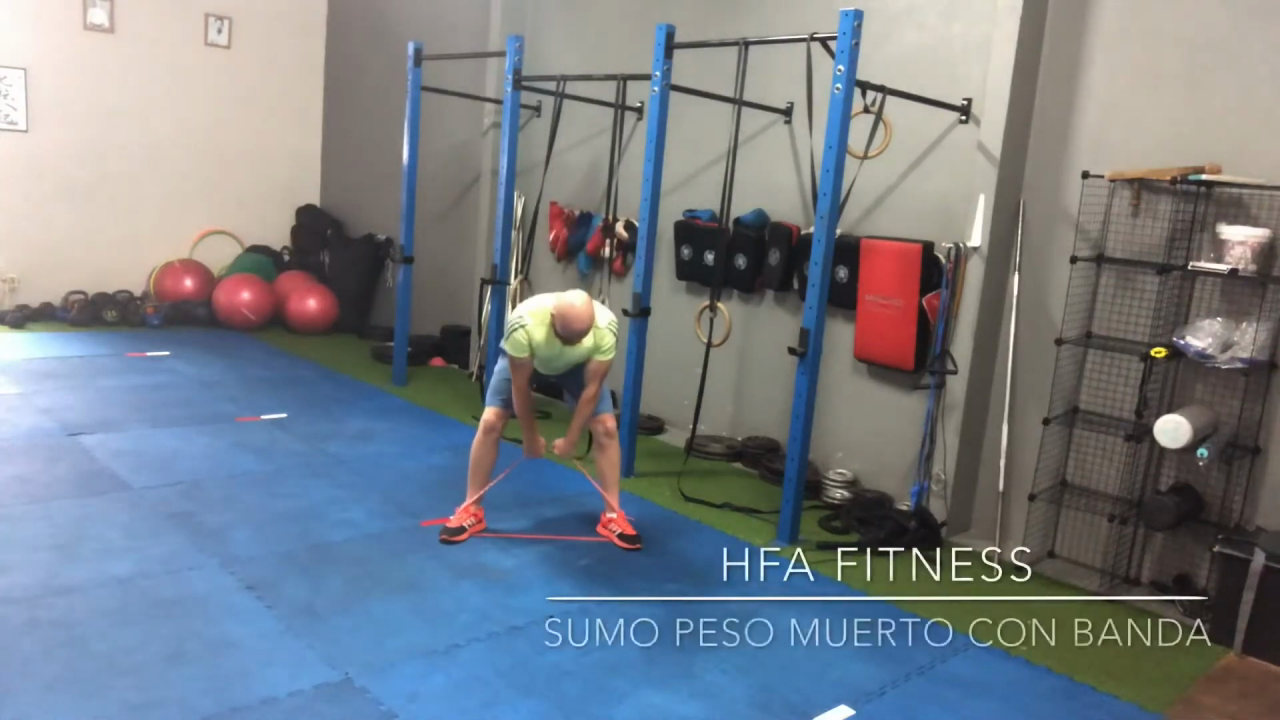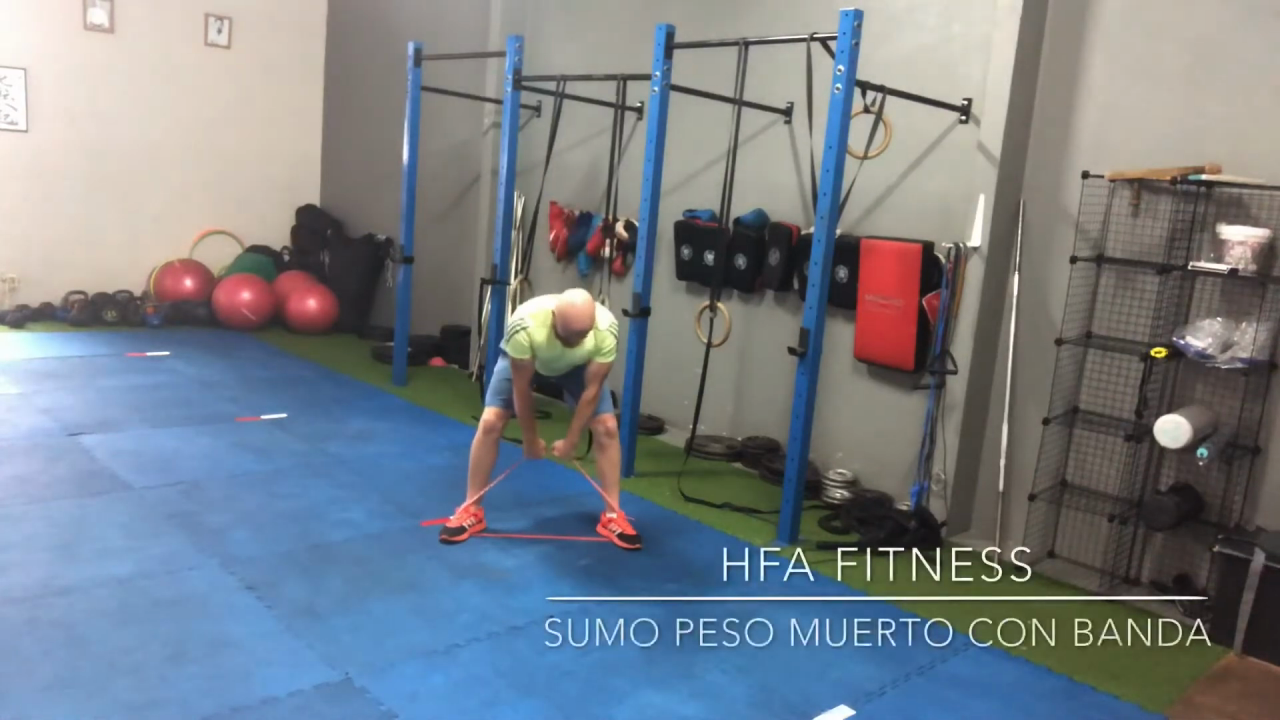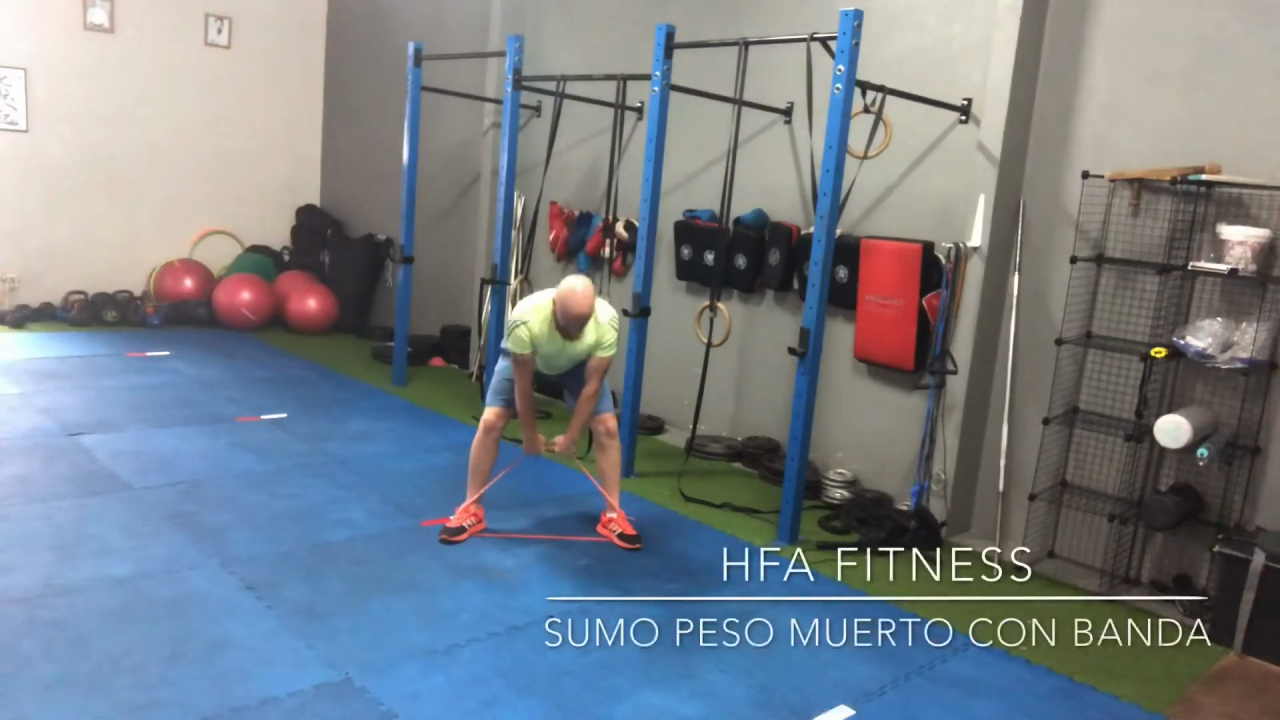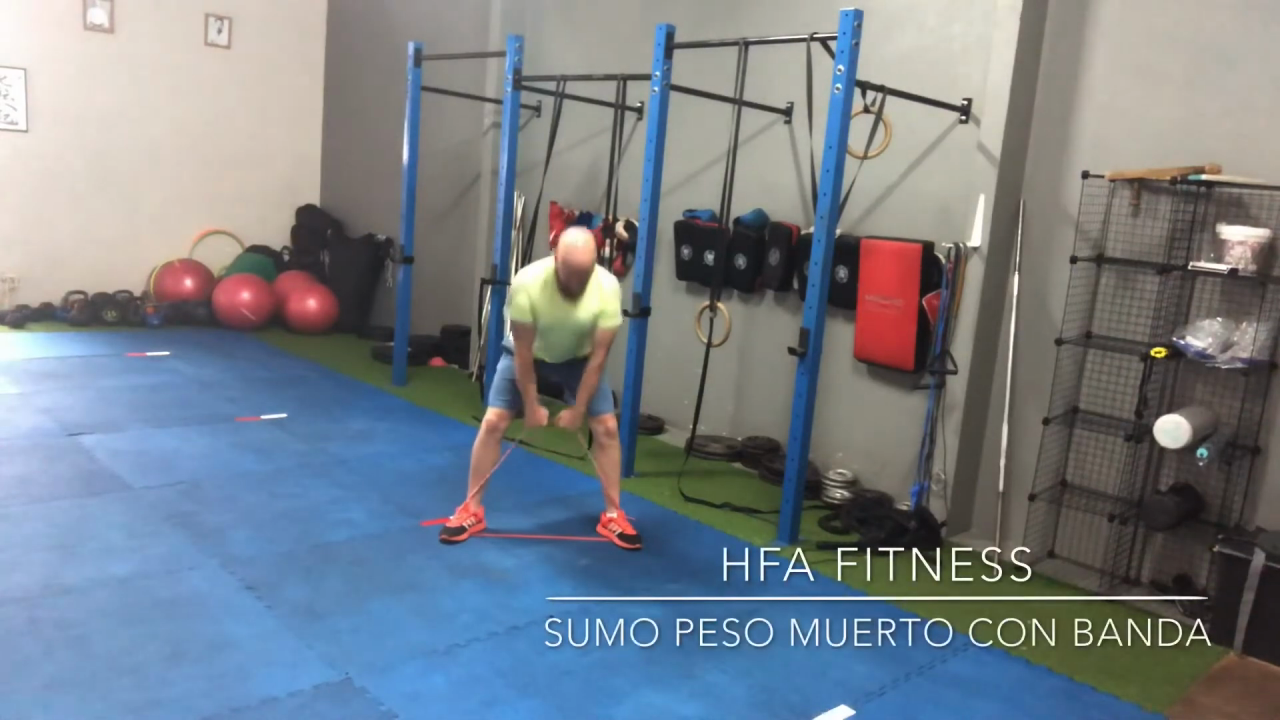
dt=0.2s
person 1, frame 1
left shoulder: (606, 326)
right shoulder: (523, 322)
left elbow: (592, 387)
right elbow: (520, 385)
left wrist: (571, 438)
right wrist: (531, 437)
left hip: (577, 365)
right hip: (523, 359)
left knee: (606, 427)
right knee: (490, 422)
left ankle: (613, 516)
right ankle: (471, 510)
person 1, frame 2
left shoulder: (606, 328)
right shoulder: (525, 324)
left elbow: (592, 389)
right elbow: (522, 387)
left wrist: (571, 440)
right wrist: (531, 438)
left hip: (578, 366)
right hip: (522, 361)
left knee: (607, 427)
right knee: (490, 422)
left ankle: (613, 516)
right ankle: (471, 510)
person 1, frame 3
left shoulder: (606, 320)
right shoulder: (526, 317)
left elbow: (592, 384)
right elbow: (523, 383)
left wrist: (571, 435)
right wrist: (530, 434)
left hip: (577, 364)
right hip: (523, 359)
left knee: (607, 428)
right knee: (490, 423)
left ankle: (613, 516)
right ankle: (471, 511)
person 1, frame 4
left shoulder: (607, 287)
right shoulder: (527, 283)
left elbow: (598, 356)
right elbow: (523, 351)
left wrist: (577, 410)
right wrist: (532, 406)
left hip: (578, 359)
right hip: (528, 358)
left knee: (607, 428)
right knee: (493, 423)
left ankle: (613, 516)
right ankle: (471, 510)
